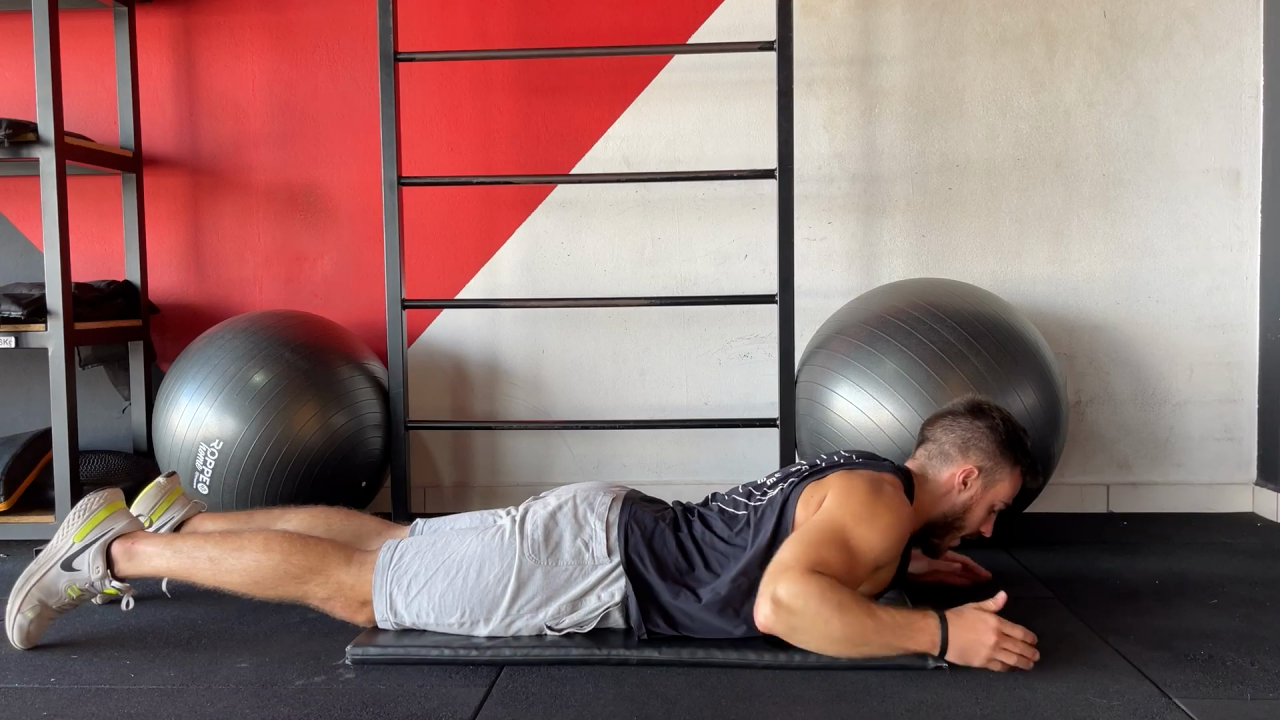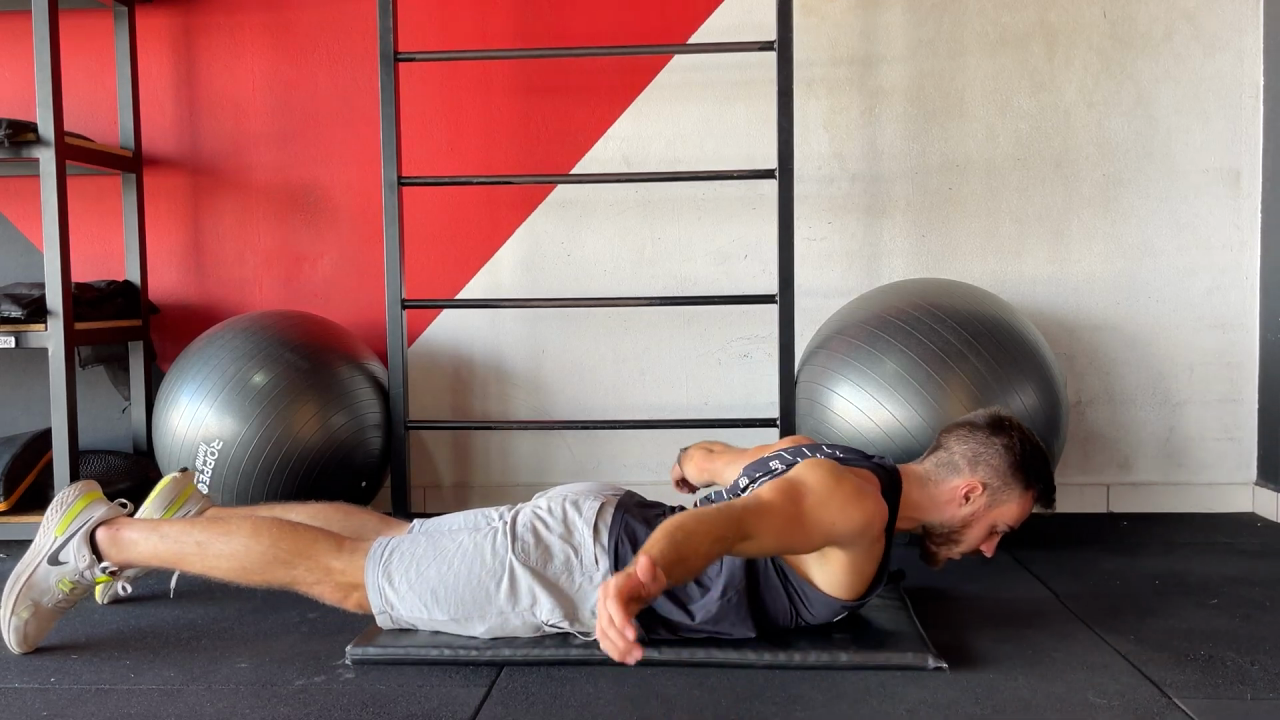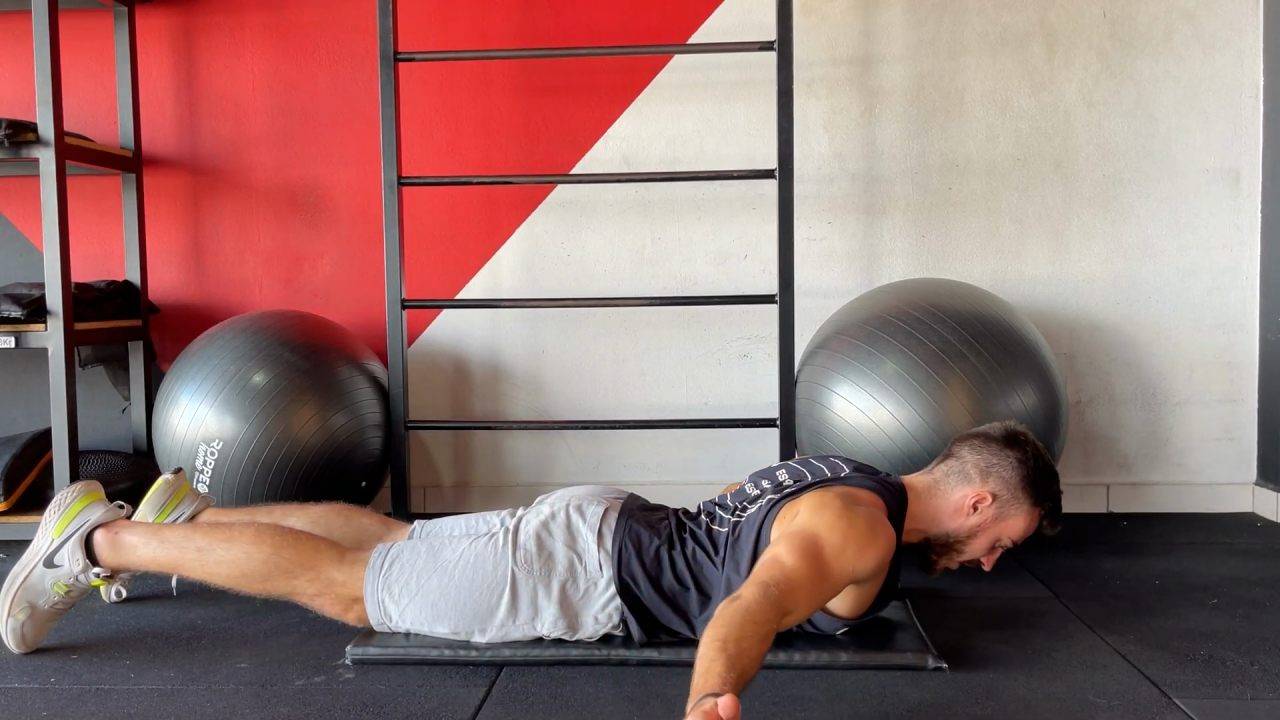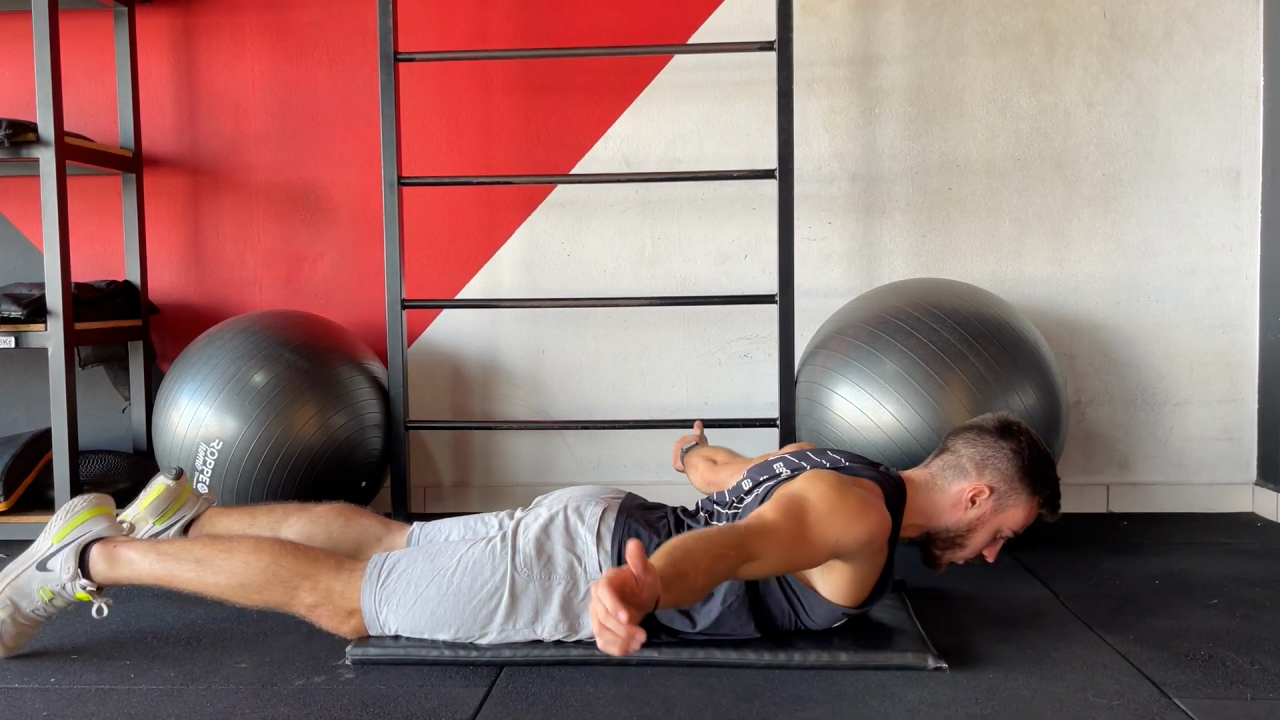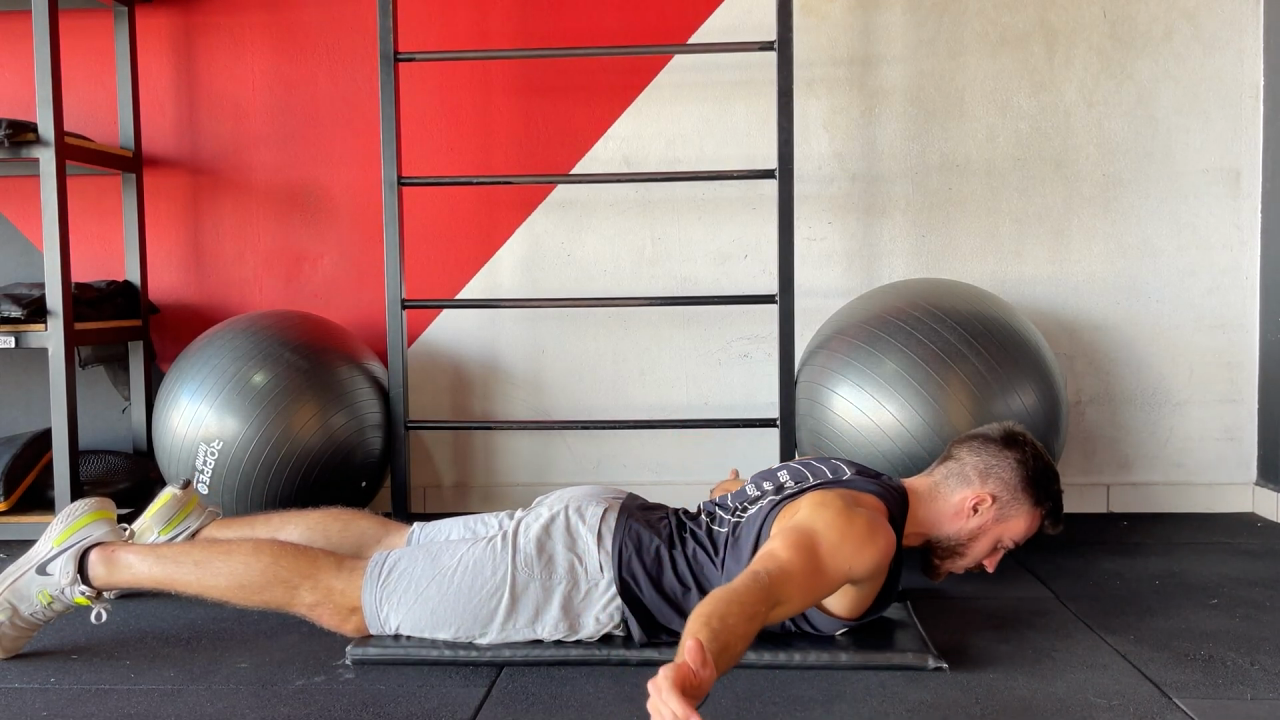
dt=1s
person 1, frame 1
left shoulder: (860, 477)
right shoulder: (881, 503)
right elbow: (784, 605)
left wrist: (904, 566)
right wrist: (943, 634)
left hip: (611, 529)
right hip: (597, 564)
left knee: (382, 542)
right knee: (346, 585)
left ankle: (185, 521)
right ankle: (110, 551)
person 1, frame 2
left shoulder: (826, 459)
right shoulder: (854, 503)
left elbow: (701, 459)
right elbow: (713, 524)
right wrist: (638, 578)
left hip: (600, 531)
right hip: (579, 559)
left knee: (385, 542)
right knee: (345, 574)
left ankle: (186, 514)
right ankle: (99, 536)
person 1, frame 3
left shoulder: (847, 480)
right shoulder: (862, 532)
right elbow: (755, 606)
left hip: (604, 527)
right hip: (585, 571)
left knee: (387, 541)
right knee: (342, 586)
left ankle: (188, 517)
right ankle: (99, 540)
person 1, frame 4
left shoulder: (832, 467)
right shoulder: (858, 514)
left elbow: (729, 472)
right elbow: (733, 546)
left wrist: (701, 454)
right wrist: (643, 592)
left hip: (600, 530)
right hip: (583, 563)
left knee: (378, 546)
right knee: (337, 596)
left ankle: (181, 516)
right ankle: (89, 556)
person 1, frame 5
left shoulder: (849, 479)
right shoulder: (862, 535)
right elbow: (750, 591)
left hip: (605, 526)
right hip: (585, 572)
left knee: (387, 545)
right knee: (337, 595)
left ankle: (190, 525)
right ankle: (91, 557)
